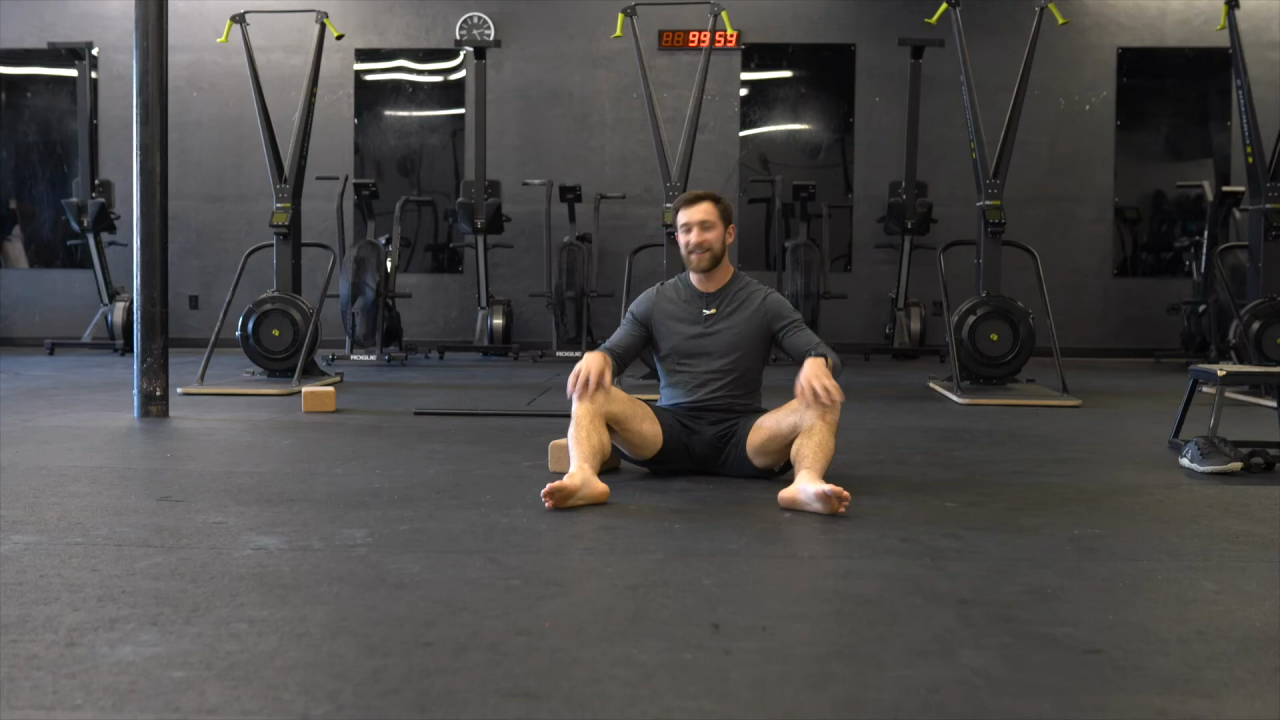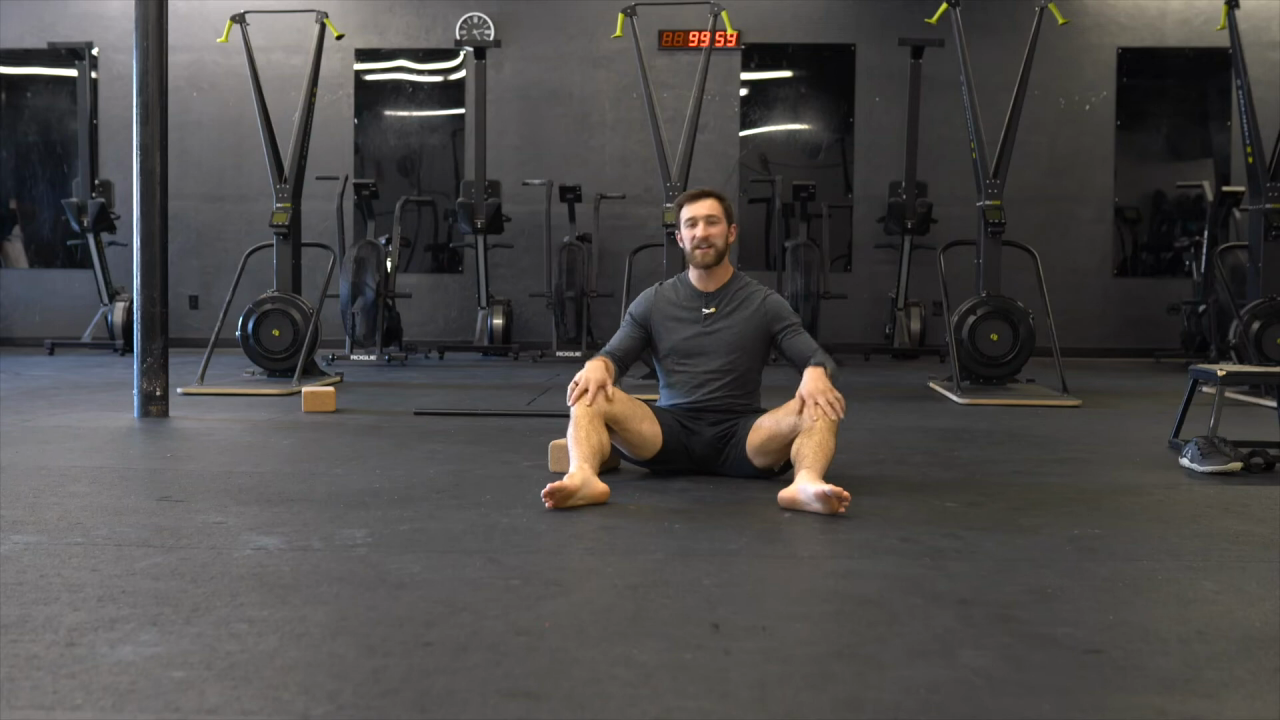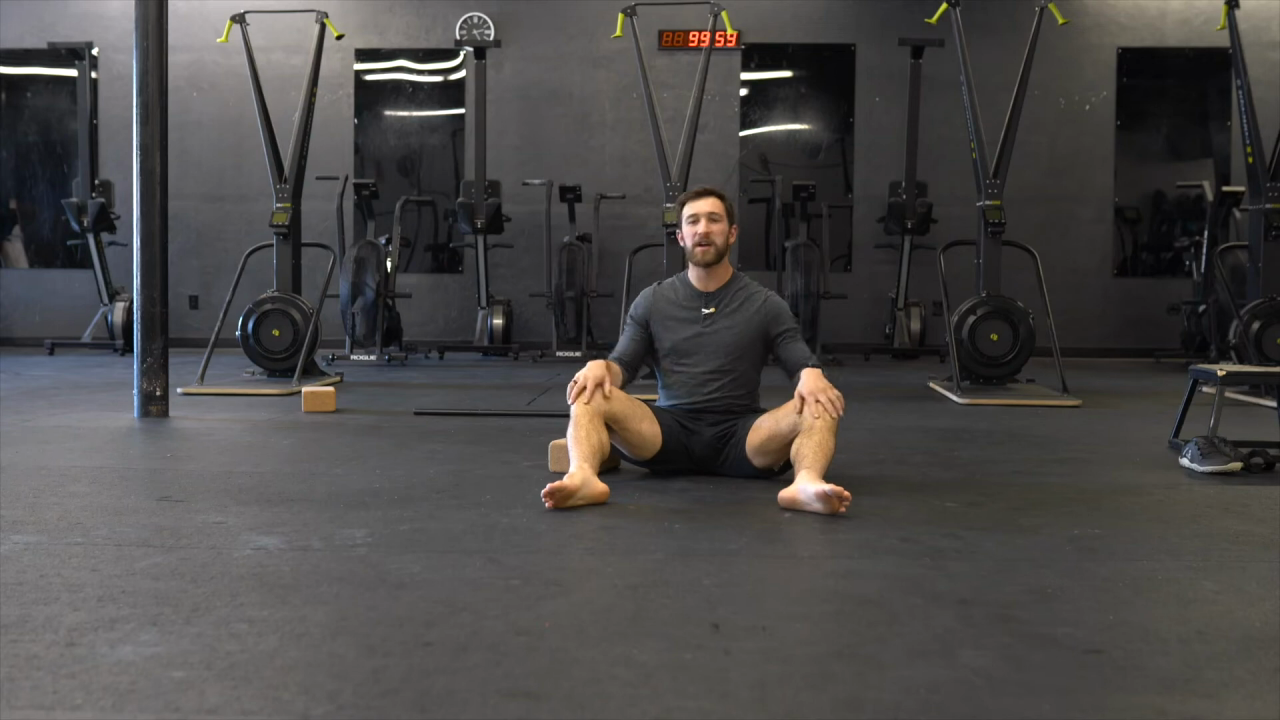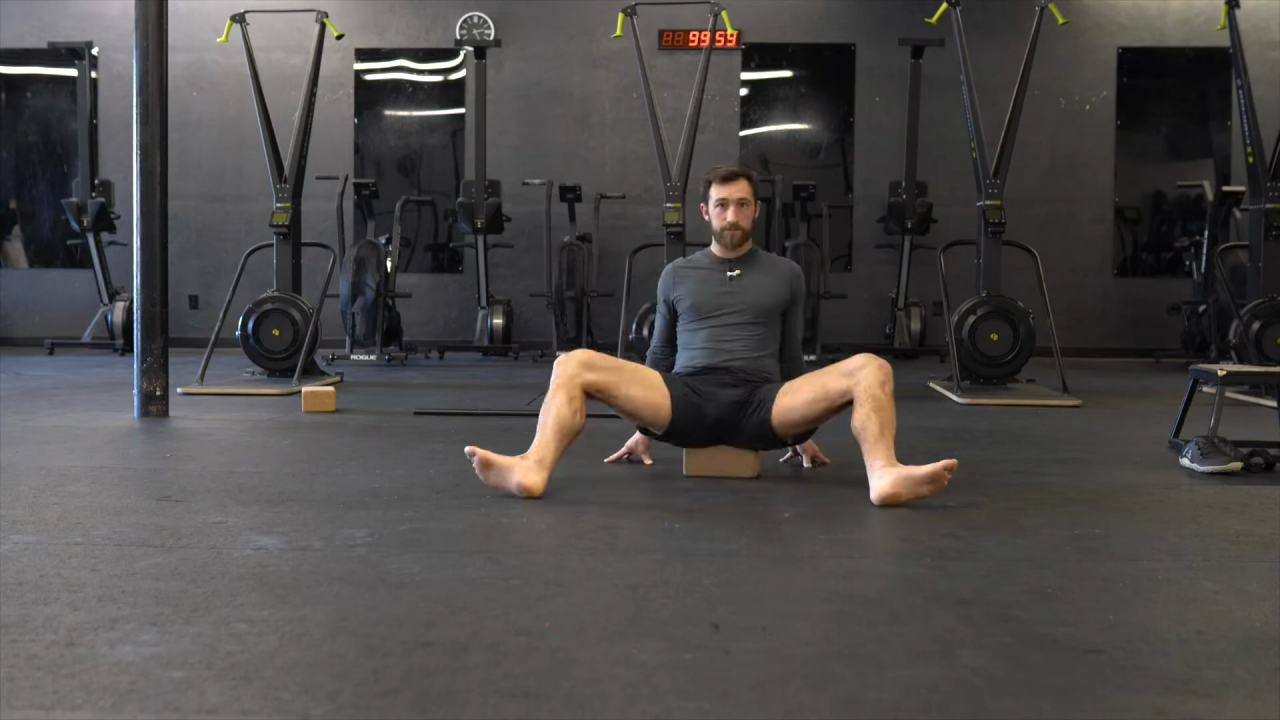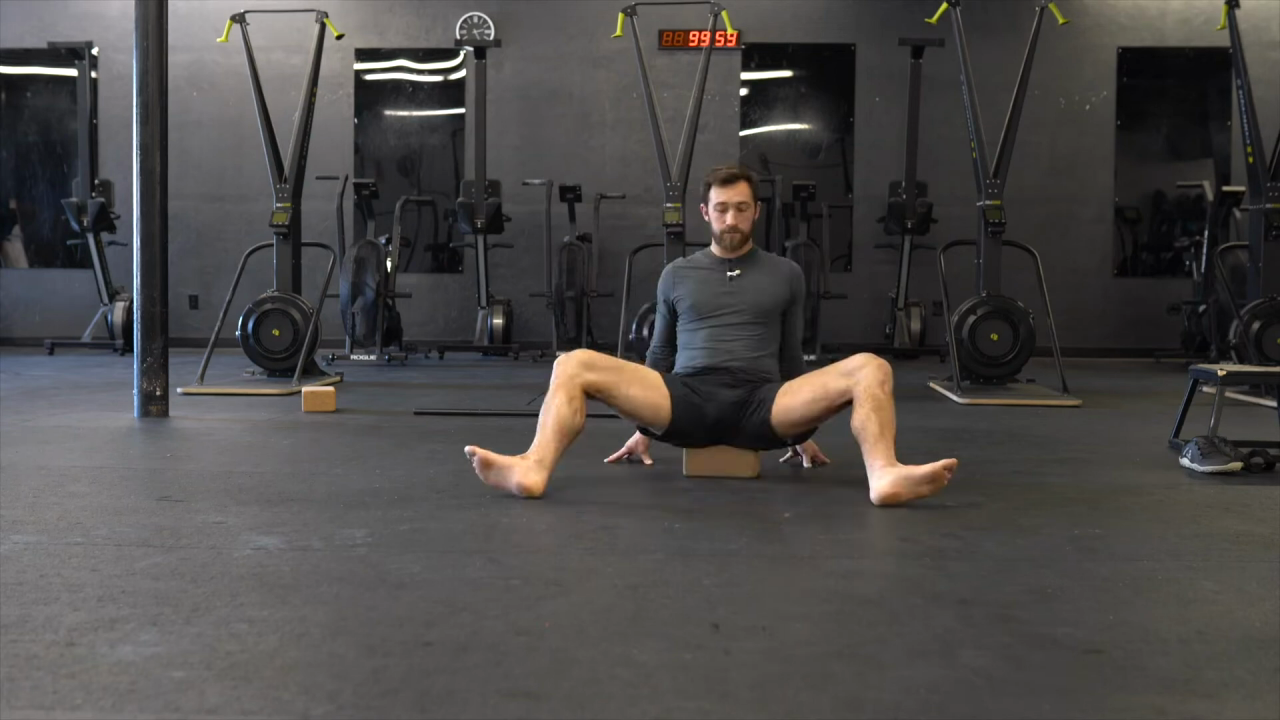
dt=0.1s
person 1, frame 1
left shoulder: (765, 304)
right shoulder: (654, 303)
left elbow: (823, 355)
right elbow: (613, 354)
left wrist: (816, 361)
right wrist: (594, 358)
left hip: (739, 436)
right hip: (672, 433)
left knee: (820, 402)
right knee: (592, 393)
left ankle: (806, 485)
right ankle: (583, 478)
person 1, frame 2
left shoulder: (764, 304)
right shoulder: (653, 303)
left elbow: (815, 359)
right elbow: (612, 357)
left wrist: (815, 372)
right wrist: (597, 365)
left hip: (739, 436)
right hip: (672, 433)
left knee: (820, 405)
right knee: (590, 396)
left ankle: (806, 485)
right ankle: (582, 478)
person 1, frame 3
left shoulder: (764, 304)
right shoulder: (653, 302)
left elbow: (803, 364)
right elbow: (622, 368)
left wrist: (810, 374)
right wrist: (600, 367)
left hip: (740, 434)
right hip: (670, 432)
left knee: (822, 403)
right knee: (589, 394)
left ankle: (806, 484)
right ankle: (583, 479)
person 1, frame 4
left shoulder: (785, 276)
right shoulder: (676, 276)
left elbow: (792, 359)
right elbow: (661, 353)
left wrist: (800, 429)
right wrist: (643, 427)
left hip: (757, 407)
right hip: (688, 404)
left knee: (869, 369)
right knee: (574, 366)
left ankle: (884, 476)
right ankle: (535, 470)
person 1, frame 5
left shoulder: (785, 275)
right shoulder: (677, 275)
left elbow: (790, 358)
right elbow: (661, 355)
left wrist: (800, 429)
right wrist: (643, 427)
left hip: (758, 406)
right hip: (689, 403)
left knee: (870, 368)
right knee: (574, 365)
left ankle: (884, 475)
right ankle: (534, 469)
